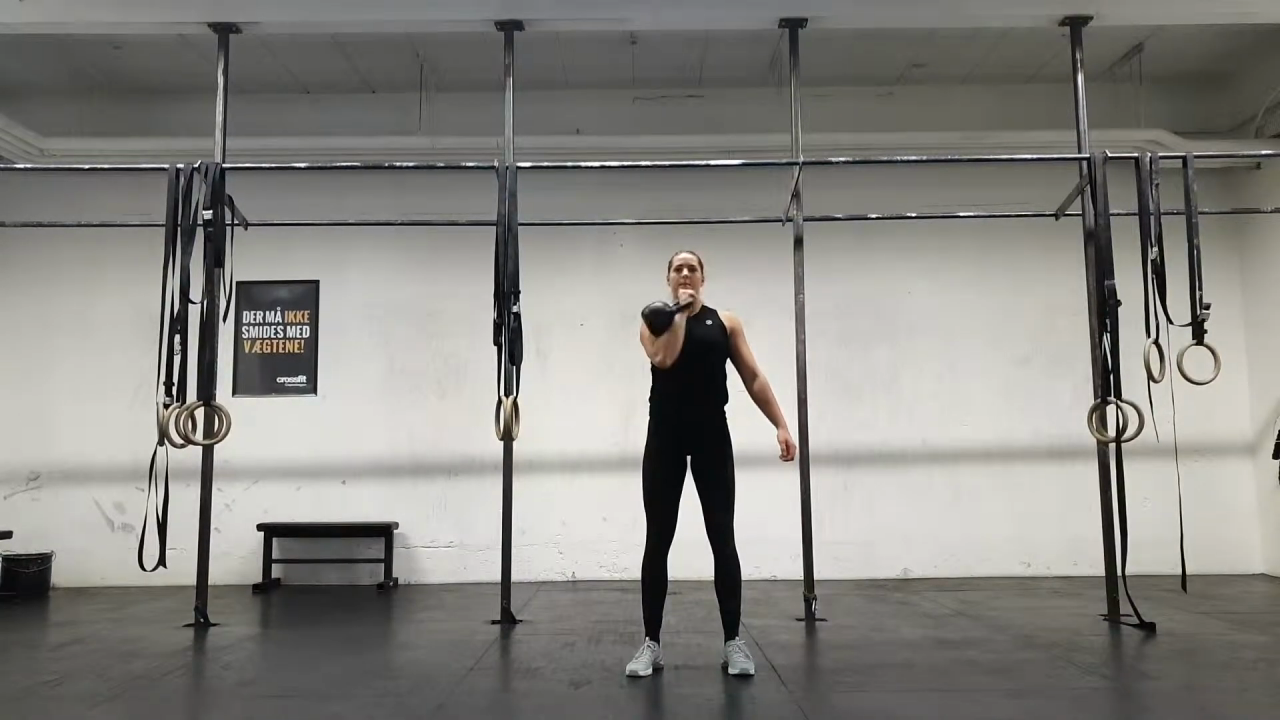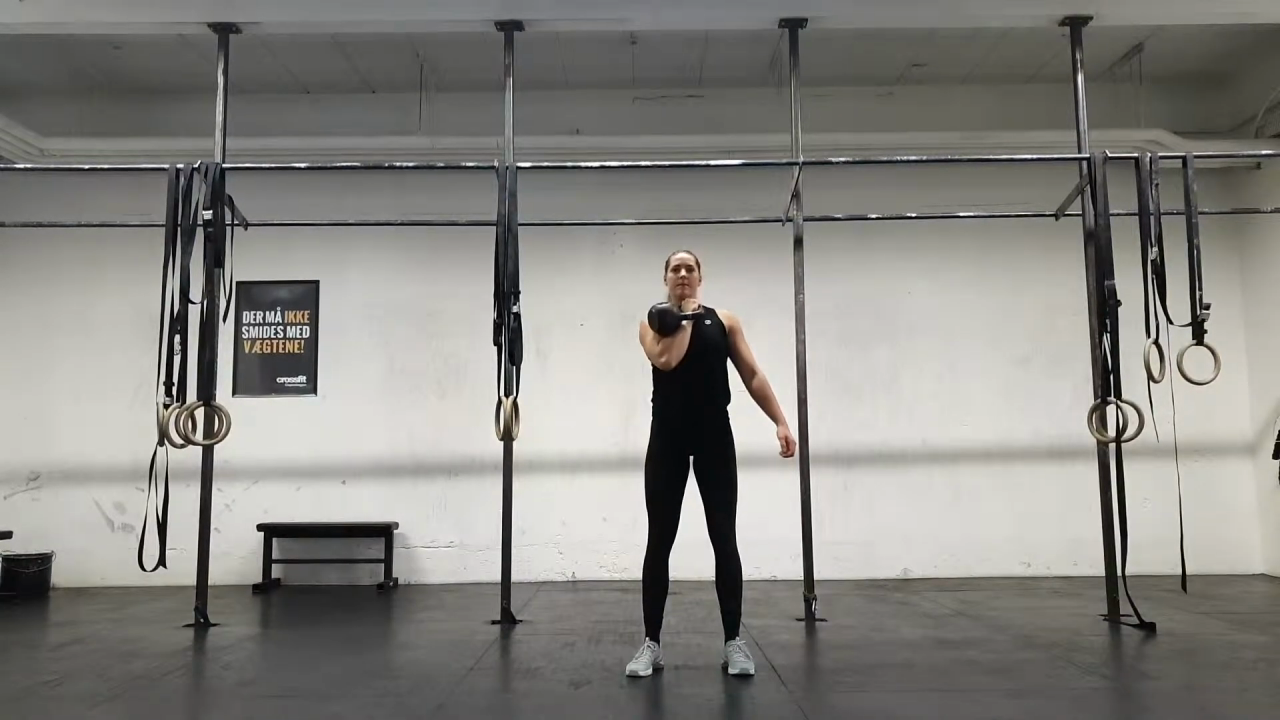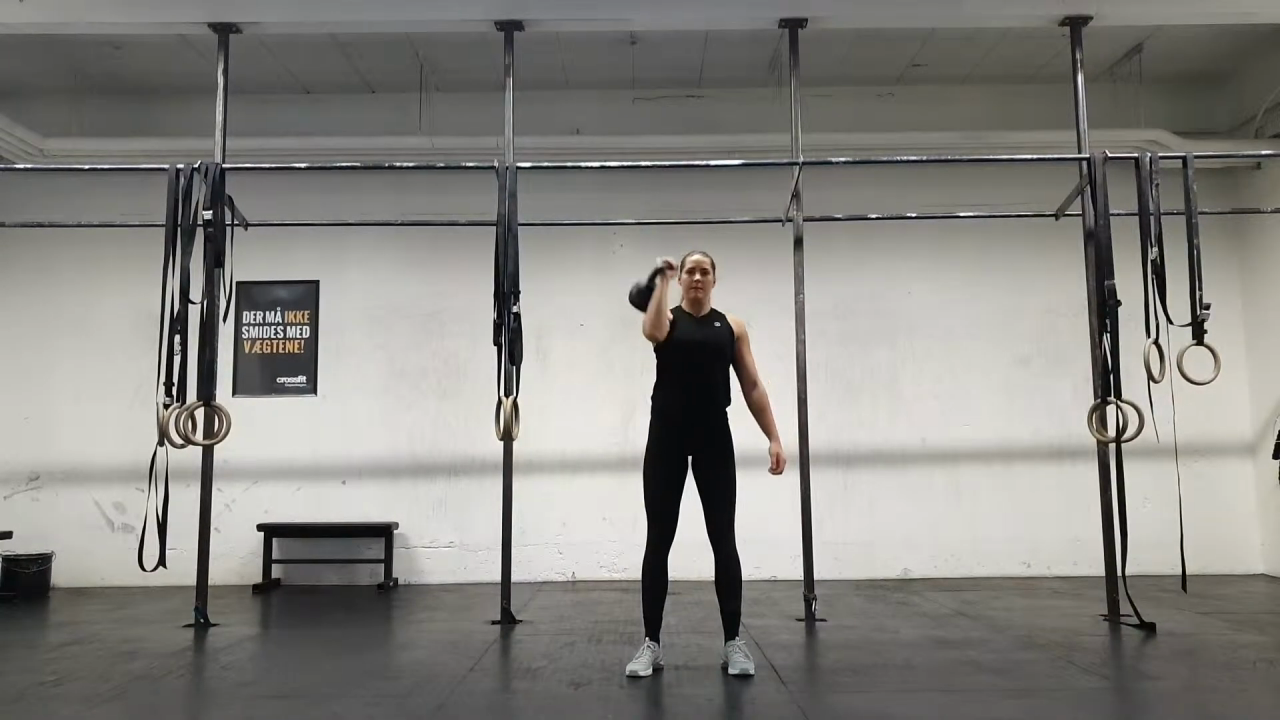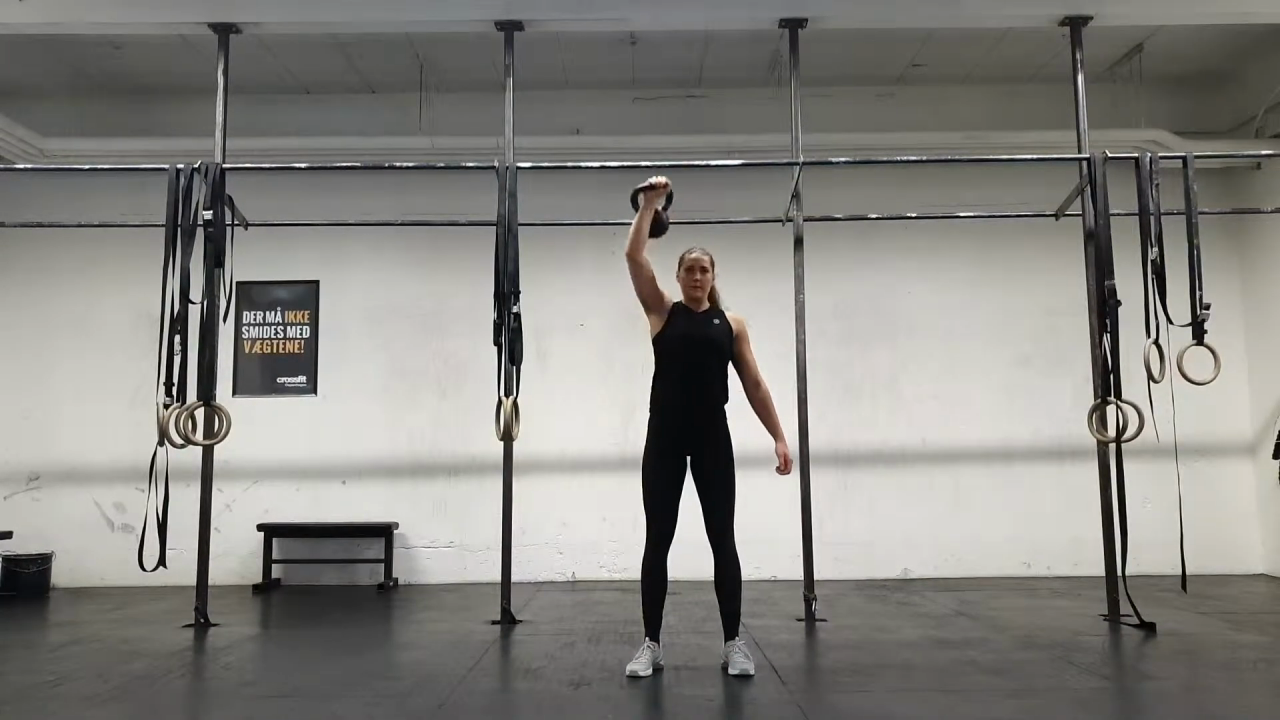
dt=0.4s
person 1, frame 1
left shoulder: (725, 321)
left elbow: (753, 377)
right elbow: (662, 358)
left wrist: (781, 425)
right wrist: (679, 312)
left hip: (711, 435)
right hip: (664, 436)
left knee: (723, 539)
right knee: (657, 540)
left ankle: (733, 642)
right ankle: (651, 643)
person 1, frame 2
left shoulder: (724, 320)
right shoulder: (652, 323)
left elbow: (752, 374)
right elbow: (667, 360)
left wrist: (780, 421)
right wrist: (684, 318)
left hip: (714, 434)
right hip: (668, 435)
left knee: (724, 539)
right knee: (659, 540)
left ankle: (733, 642)
right ankle: (651, 643)
person 1, frame 3
left shoulder: (732, 326)
right shoulder: (665, 316)
left elbow: (752, 386)
right elbow: (653, 332)
left wrist: (773, 438)
right wrist: (663, 281)
left hip: (714, 437)
right hip: (667, 435)
left knee: (723, 539)
right knee: (658, 540)
left ankle: (733, 642)
right ankle: (651, 644)
person 1, frame 4
left shoulder: (731, 324)
right shoulder: (661, 311)
left elbow: (753, 384)
right elbow: (633, 255)
left wrist: (779, 437)
right wrist: (650, 204)
left hip: (712, 438)
right hip: (665, 437)
left knee: (723, 540)
right knee: (657, 541)
left ankle: (733, 642)
right ankle: (651, 644)
